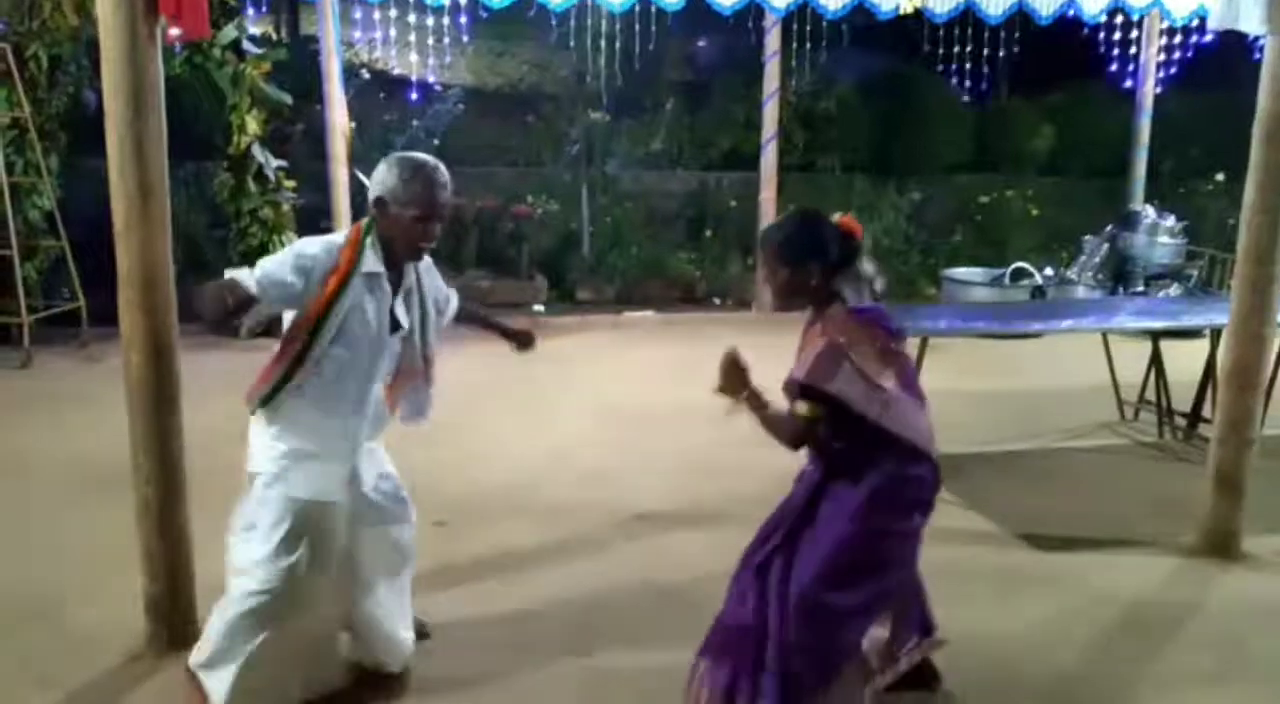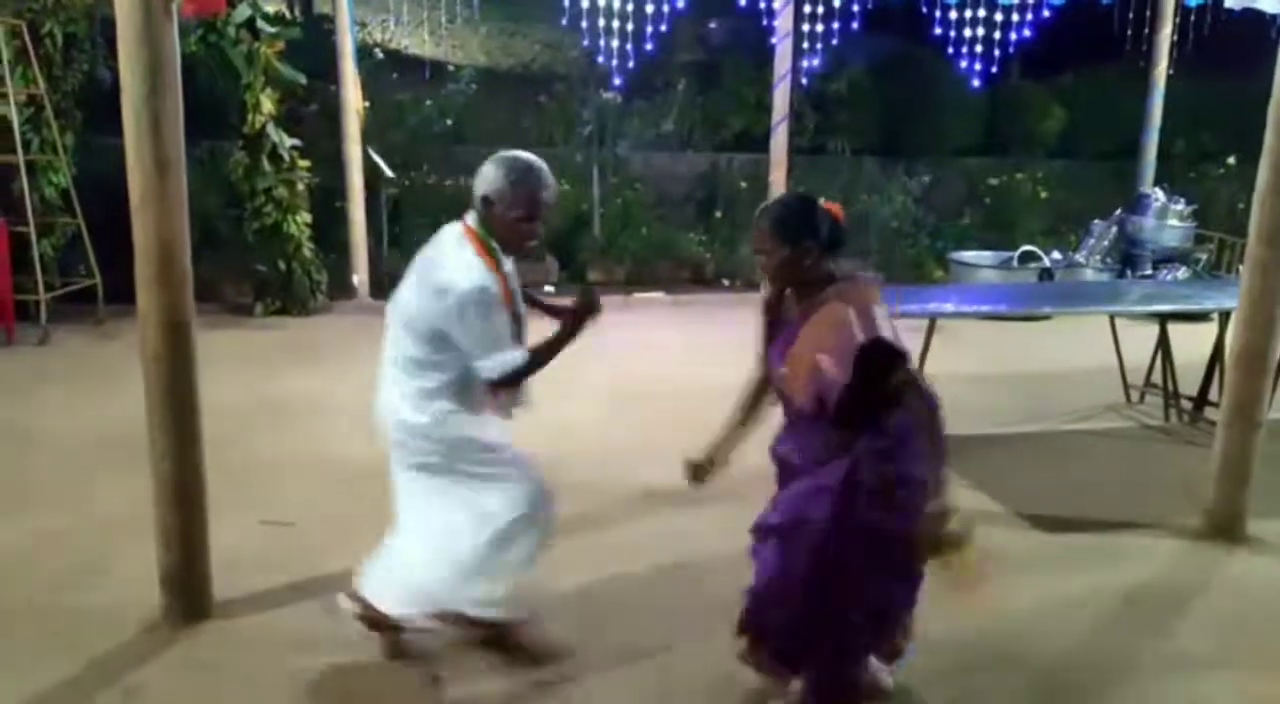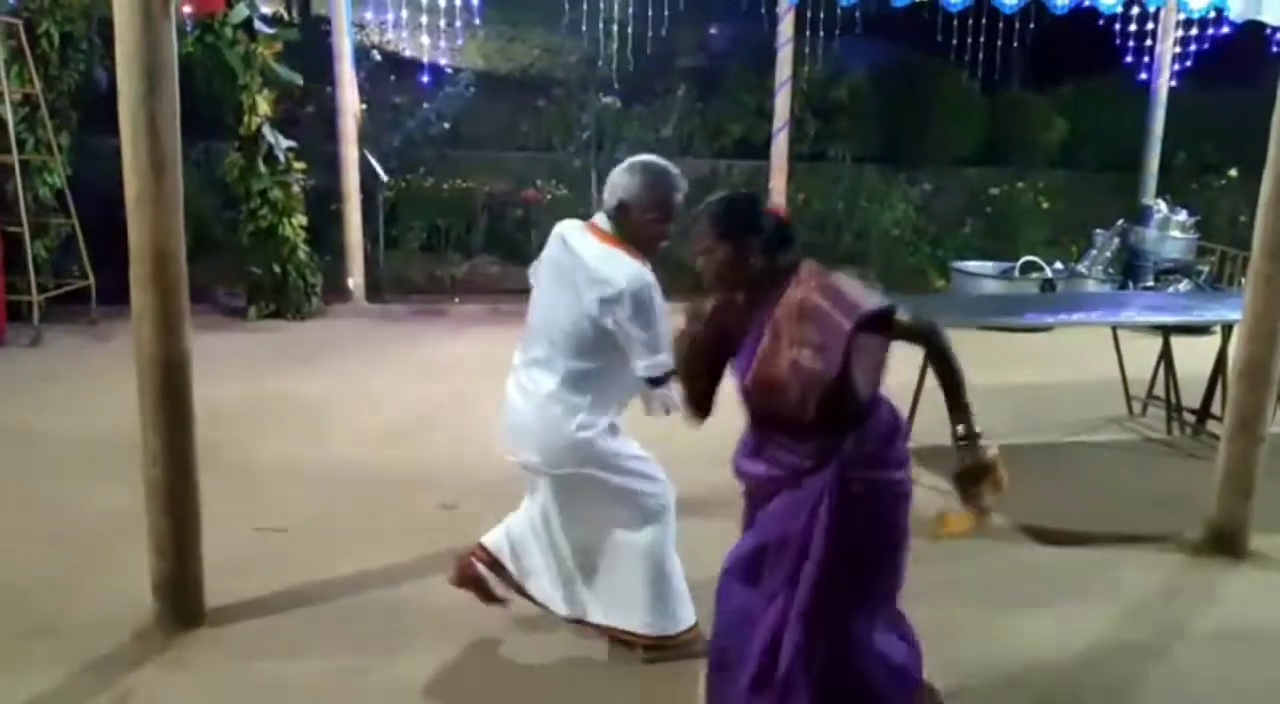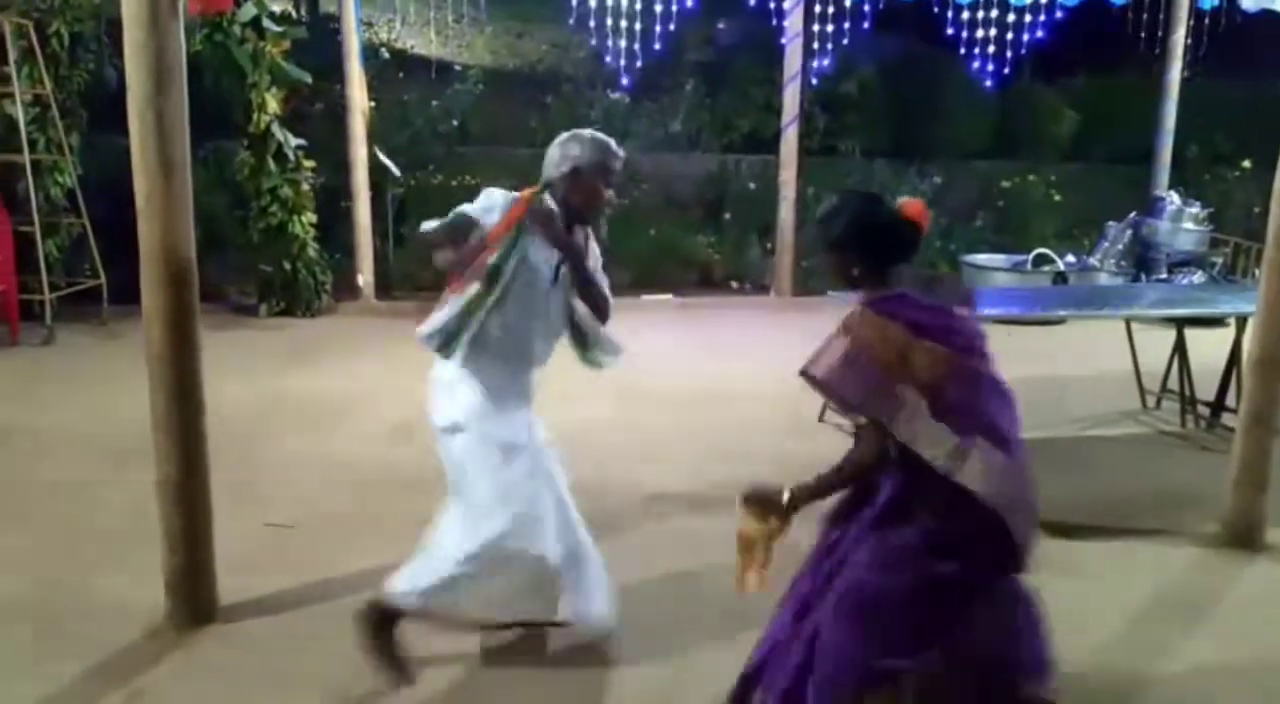
dt=0.5s
person 1, frame 1
left shoulder: (419, 272)
right shoulder: (321, 260)
left elbow: (449, 309)
right elbow: (226, 294)
left wrist: (506, 331)
right wrist: (226, 300)
left hip: (354, 440)
right hip: (297, 442)
left knee: (388, 524)
right knee: (275, 572)
left ankle: (381, 649)
person 1, frame 2
left shoulder: (466, 242)
right shoulder: (470, 282)
right elbow: (507, 373)
left wrist: (547, 307)
right wrist: (572, 327)
left hip: (410, 409)
right hip: (429, 416)
left knee: (442, 520)
right knee: (521, 499)
left ankle: (392, 610)
right ankle: (466, 614)
person 1, frame 3
left shoulder: (565, 236)
right shoulder: (632, 282)
right elbow: (657, 373)
left hip: (528, 403)
right hip: (570, 424)
left knee: (557, 506)
right knee: (647, 503)
left ankle: (487, 563)
right ankle: (659, 630)
person 1, frame 4
left shoulder: (583, 243)
right shoulder: (503, 211)
left elbow: (599, 319)
right elbow: (430, 242)
left wrist: (570, 251)
right wrist: (454, 237)
left hip: (514, 394)
right hip: (472, 387)
left knee: (540, 495)
right knee: (501, 515)
left ankle: (516, 600)
right ankle: (392, 607)
person 2, frame 1
left shoulder: (835, 338)
right shoulder: (847, 305)
left elbow: (796, 434)
left wrist: (745, 390)
left hip: (878, 476)
right hip: (866, 466)
left knee: (815, 587)
right knee: (874, 576)
right ankle: (906, 663)
person 2, frame 2
left shoulder: (855, 309)
right shoulder: (783, 303)
left elbow: (921, 401)
right elbow: (771, 380)
left wrist: (932, 502)
right wrist: (724, 445)
left hip: (872, 469)
right hip: (811, 460)
left knee: (846, 582)
right knee: (789, 563)
person 2, frame 3
left shoulder: (820, 296)
right shoulder: (725, 318)
left elbow: (929, 337)
right elbow: (701, 408)
left wrist: (965, 439)
right wrist: (687, 361)
left hip: (852, 474)
right hip: (780, 477)
left knee: (839, 610)
right knee: (759, 603)
person 2, frame 4
left shoulder: (866, 332)
right shoulder: (943, 296)
left elbow: (873, 453)
left wrist: (789, 500)
left hip: (941, 495)
right hip: (994, 477)
left knee: (864, 614)
